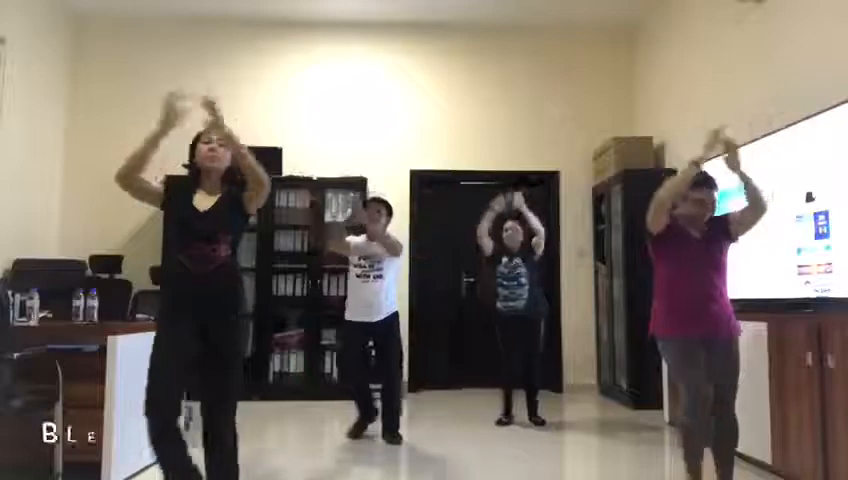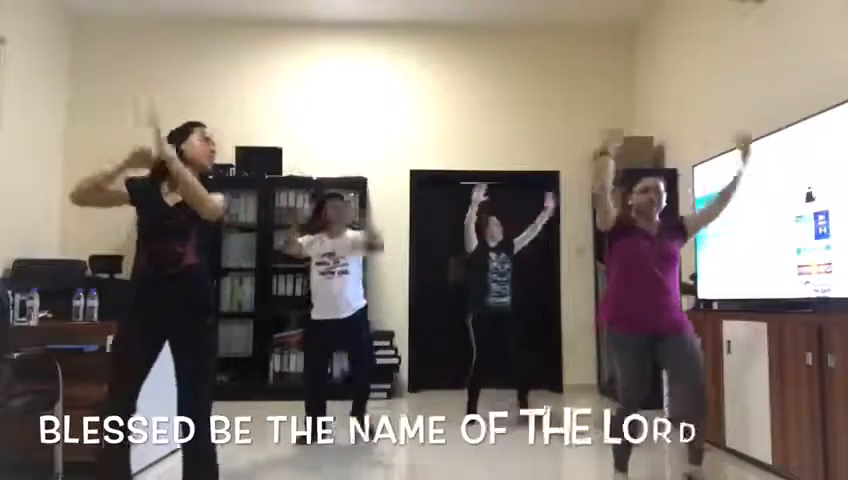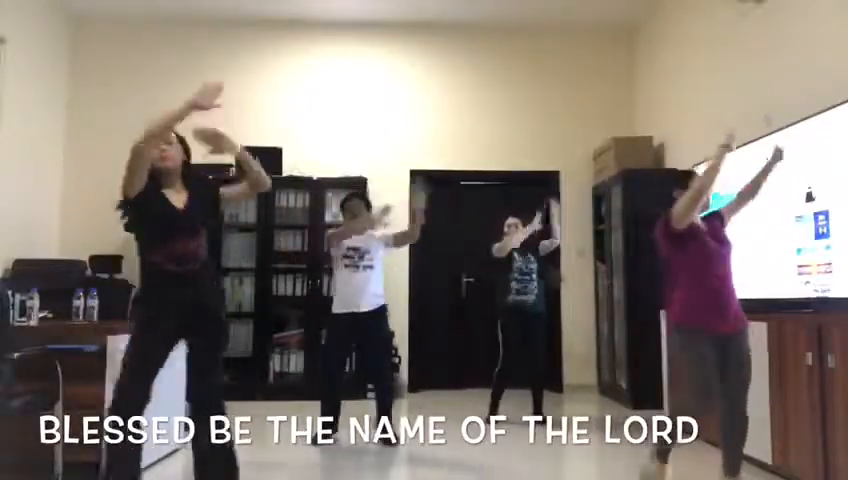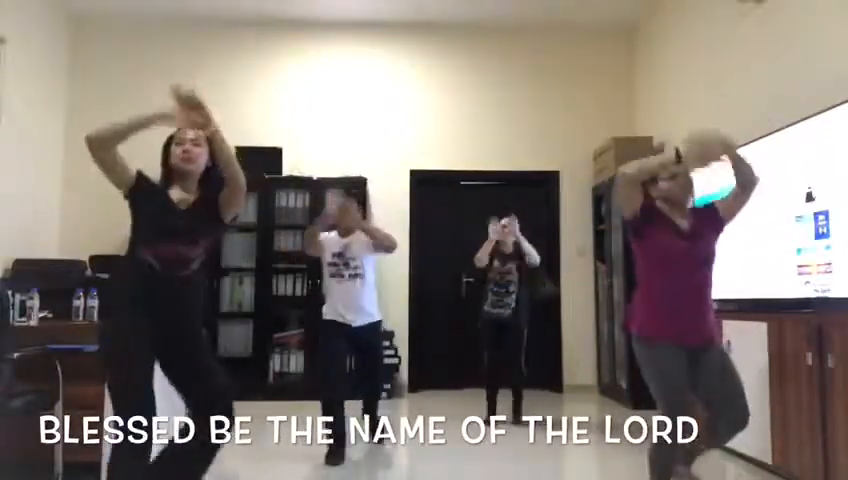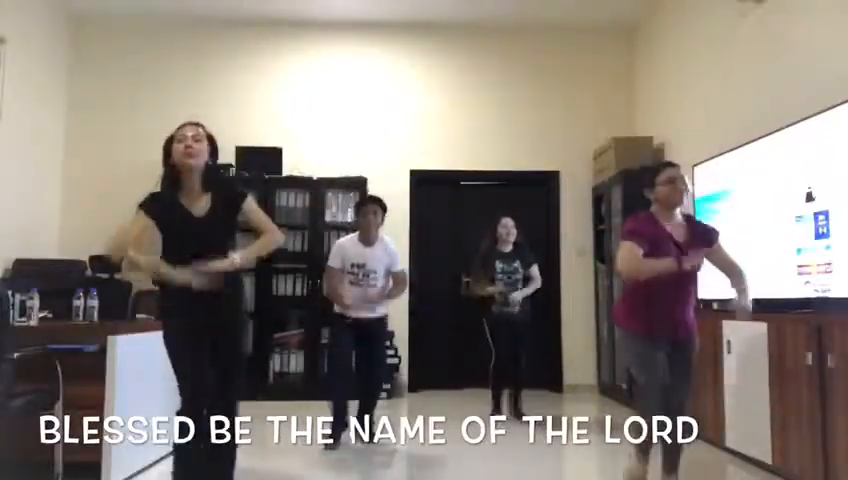
dt=1s
person 1, frame 1
left shoulder: (240, 199)
right shoulder: (174, 195)
left elbow: (260, 184)
right elbow: (125, 178)
left wrist: (230, 136)
right wrist: (163, 129)
left hip: (223, 313)
right hip: (177, 311)
left knee: (219, 411)
right knee: (160, 407)
person 1, frame 2
left shoulder: (214, 197)
right shoulder: (142, 189)
left elbow: (207, 209)
right elbow: (80, 196)
left wrist: (169, 158)
right wrist: (128, 163)
left hip: (191, 313)
right hip: (144, 309)
left knee: (194, 412)
right knee: (117, 406)
person 1, frame 3
left shoulder: (205, 193)
right shoulder: (142, 193)
left elbow: (260, 185)
right elbow: (141, 148)
left wrist: (233, 148)
right wrist: (190, 106)
left hip: (204, 309)
right hip: (155, 308)
left knee: (208, 403)
right knee: (128, 399)
person 1, frame 4
left shoulder: (217, 204)
right shoulder: (146, 192)
left elbow: (238, 180)
right elbow: (96, 143)
left wrist: (208, 124)
right wrist: (154, 117)
left hip: (183, 323)
right hip: (131, 317)
left knee: (218, 413)
right knee: (135, 422)
person 1, frame 5
left shoulder: (229, 195)
right shoulder: (160, 202)
left elbow: (274, 235)
right elbow: (120, 250)
left wrist: (234, 260)
right wrist: (171, 273)
left hip: (224, 308)
right hip: (180, 309)
left knee: (224, 400)
right knee: (197, 393)
person 2, frame 1
left shoulder: (721, 228)
right shoulder: (662, 229)
left elbow: (758, 207)
right elbow: (660, 200)
left wrist: (737, 170)
right wrist: (701, 157)
left hip: (720, 330)
right hip: (675, 330)
left knee: (725, 407)
right knee: (698, 398)
person 2, frame 2
left shoulder: (675, 229)
right shoulder: (618, 228)
left elbow: (717, 206)
right elbow: (602, 192)
left wrist: (741, 168)
right wrist: (607, 153)
left hip: (672, 325)
right hip: (628, 328)
left knee: (695, 393)
right knee: (631, 401)
person 2, frame 3
left shoulder: (714, 222)
right shoulder: (672, 225)
left elbow: (744, 197)
right elbow: (699, 189)
left wrist: (771, 163)
right wrist: (721, 152)
left hip: (732, 325)
right hip: (692, 325)
left knee: (736, 408)
right knee: (700, 399)
person 2, frame 4
left shoulder: (706, 220)
right shoulder: (645, 221)
left elbow: (748, 185)
right elbow: (625, 175)
left wrist: (730, 150)
right wrist: (678, 156)
left hip: (702, 338)
right hip: (657, 338)
left knee: (734, 415)
right knee: (675, 423)
person 2, frame 5
left shoulder: (699, 231)
right shoulder: (639, 226)
left elbow: (733, 270)
right elbow: (626, 266)
left wrist: (743, 296)
right wrist: (680, 263)
left hip: (681, 329)
right hip: (640, 327)
left knee: (677, 403)
right knee: (652, 392)
person 3, frame 1
left shoulder: (391, 243)
right shoulder: (354, 243)
left elbow: (393, 249)
right elbow: (334, 245)
left wrist: (368, 225)
right wrist: (345, 223)
left hip: (386, 318)
right hip: (355, 319)
left knee: (391, 373)
right knee: (352, 371)
left ankle: (390, 427)
right ankle: (366, 413)
person 3, frame 2
left shoulder: (355, 238)
right shoulder: (312, 242)
left elbow: (377, 245)
right elbow: (290, 248)
left wrist: (356, 221)
right wrist: (296, 224)
left hip: (354, 315)
right hip: (322, 318)
left knee: (363, 370)
right knee: (315, 374)
left ankle: (359, 417)
right ankle: (315, 428)
person 3, frame 3
left shoulder: (379, 239)
right shoulder: (337, 240)
left elbow: (411, 237)
right elbow: (335, 235)
left wrist: (416, 211)
right wrist: (370, 221)
left hip: (374, 312)
right hip: (342, 313)
left knee: (382, 372)
right knee: (332, 371)
left ankle: (386, 428)
right ankle: (328, 427)
person 3, frame 4
left shoulder: (368, 239)
right shoulder: (326, 240)
left elbow: (390, 245)
right elbow: (308, 246)
left wrist: (361, 224)
right wrist: (326, 218)
left hip: (369, 321)
right hip: (334, 322)
left knee: (373, 378)
right knee: (332, 384)
left ankle: (371, 420)
right ankle: (336, 444)
person 3, frame 5
left shoulder: (389, 249)
right shoulder: (342, 245)
left elbow: (401, 284)
right elbow: (331, 283)
left wrist: (380, 297)
right wrist: (345, 305)
left hip: (374, 318)
right hip: (344, 317)
left knee: (373, 372)
right knee: (338, 368)
left ankle: (365, 421)
right ankle: (339, 423)
person 4, frame 1
left shoulder: (531, 252)
right shoulder: (497, 254)
left elbow: (540, 231)
right elbow: (481, 235)
left wrist: (522, 208)
right wrist: (494, 210)
left hip: (531, 317)
right hip: (505, 318)
left knee: (532, 365)
right knee: (510, 364)
left ankle: (533, 411)
right ankle: (507, 411)
person 4, frame 2
left shoulder: (508, 248)
right shoulder: (476, 249)
left elbow: (532, 231)
right elbow: (469, 226)
left wrist: (547, 211)
right wrist: (475, 203)
left hip: (506, 314)
right hip: (482, 314)
left knee: (515, 358)
right knee: (480, 361)
left ankle: (524, 403)
right ankle: (471, 410)
person 4, frame 3
left shoulder: (533, 249)
right shoulder: (499, 248)
left elbow: (556, 240)
right elbow: (509, 244)
left wrist: (555, 215)
right wrist: (532, 227)
left hip: (535, 313)
right hip: (510, 313)
left knee: (538, 362)
right knee: (507, 361)
left ankle: (538, 411)
right ankle: (493, 410)
person 4, frame 4
left shoulder: (522, 255)
right shoulder: (491, 252)
left elbow: (536, 261)
right elbow: (478, 262)
left wrist: (519, 237)
right wrist: (491, 239)
left hip: (515, 319)
right hip: (490, 318)
left knee: (515, 362)
right knee: (492, 363)
left ankle: (517, 411)
right ankle: (491, 412)
person 4, frame 5
left shoulder: (524, 254)
right shoulder: (486, 255)
left elbow: (537, 281)
right elbow: (477, 284)
left wrist: (521, 293)
right wrist: (491, 289)
left hip: (520, 316)
right hip: (496, 315)
left knee: (518, 358)
right knee: (500, 357)
left ankle: (516, 405)
right ankle: (496, 406)
